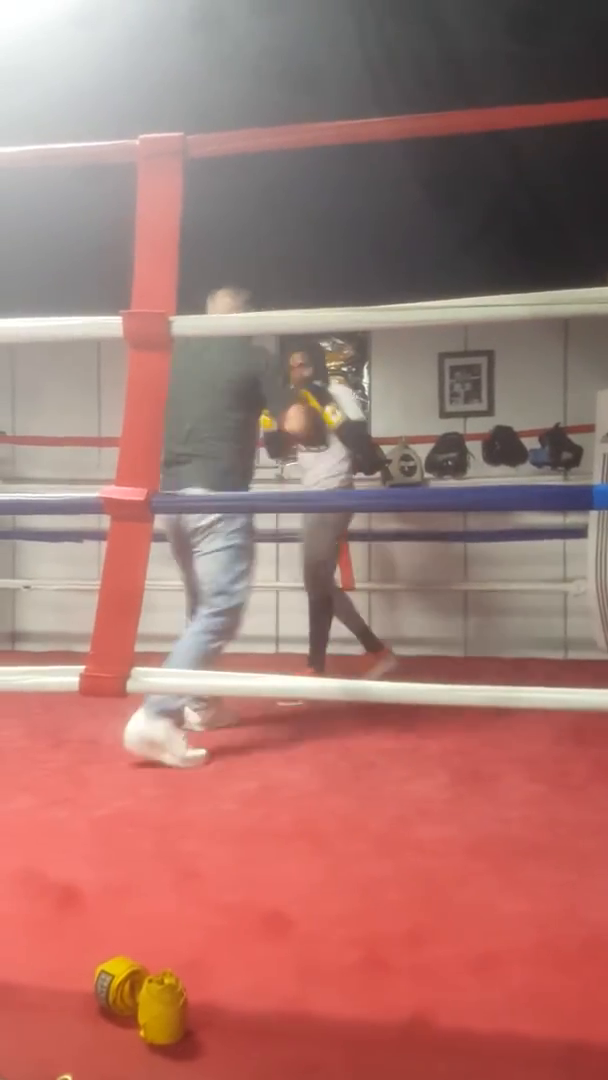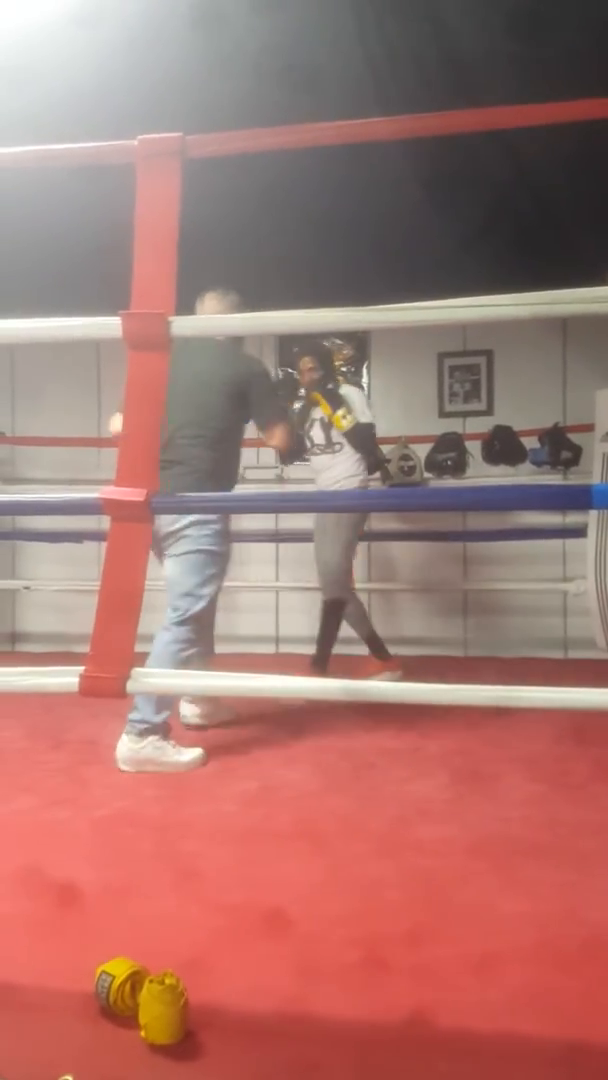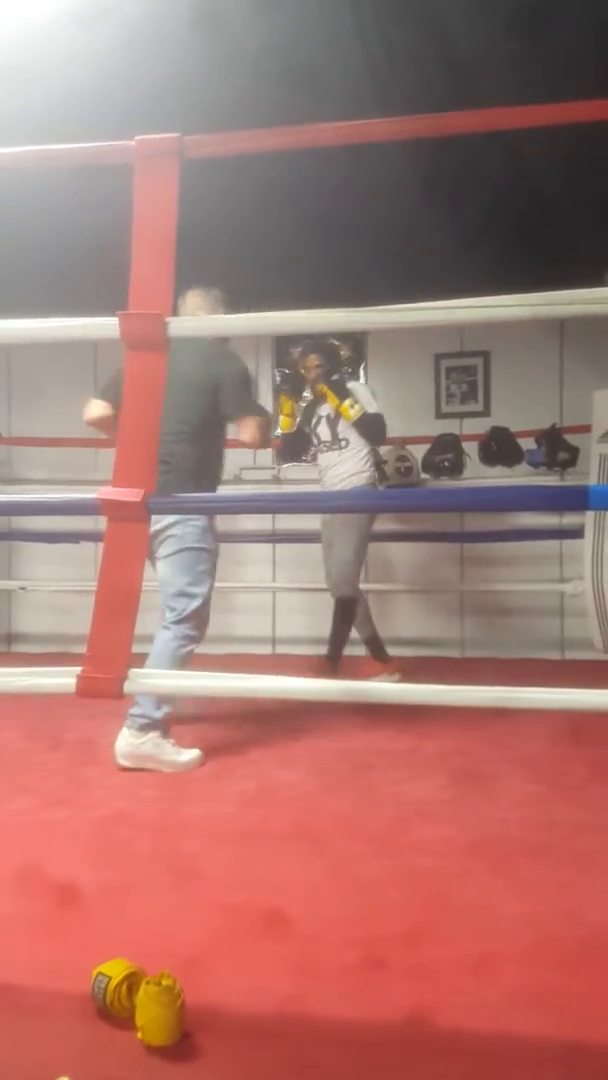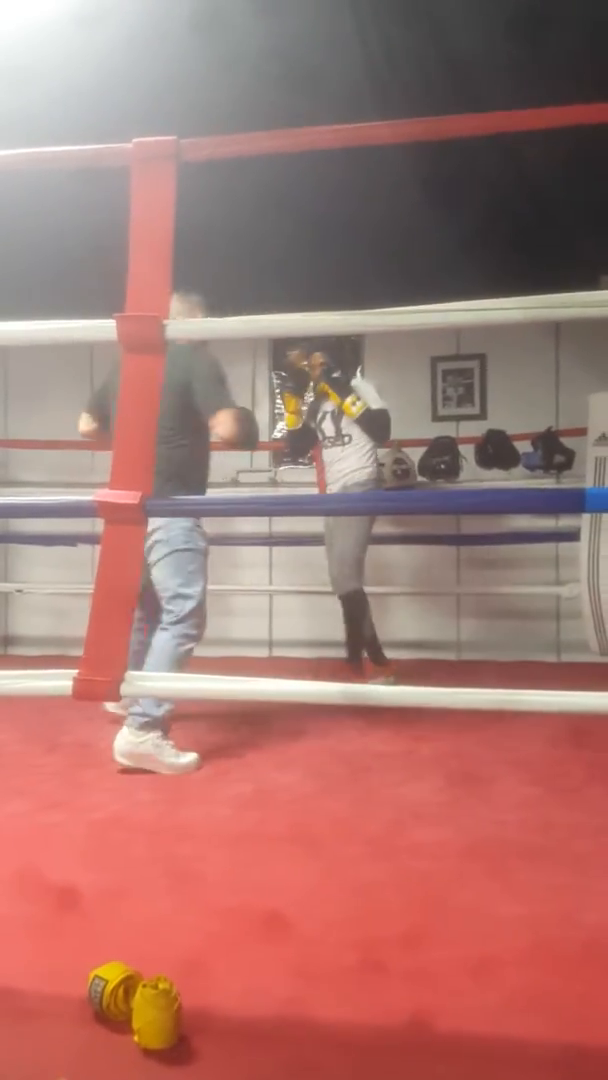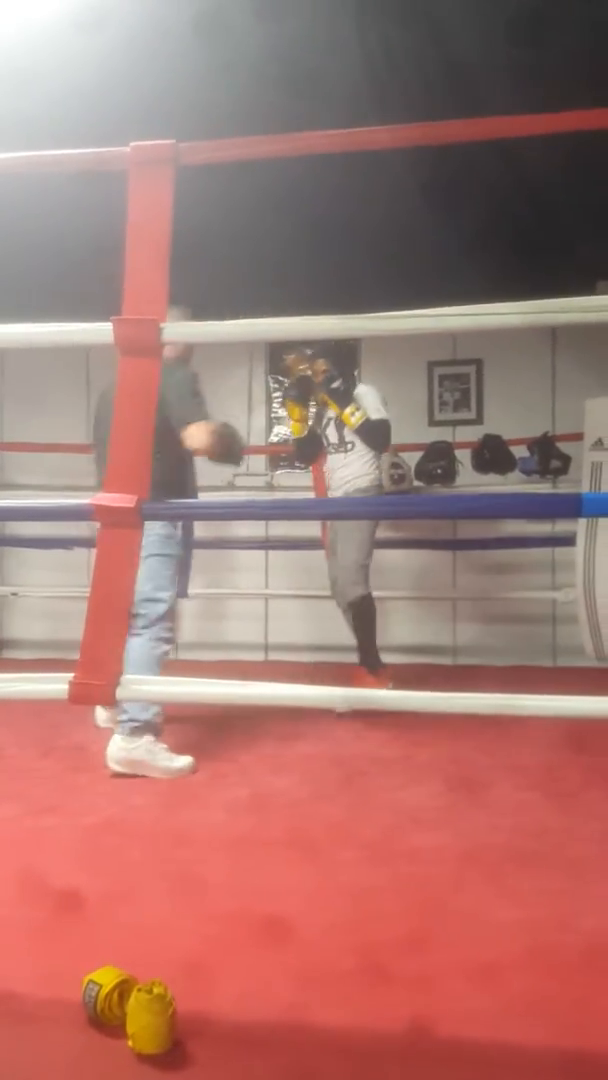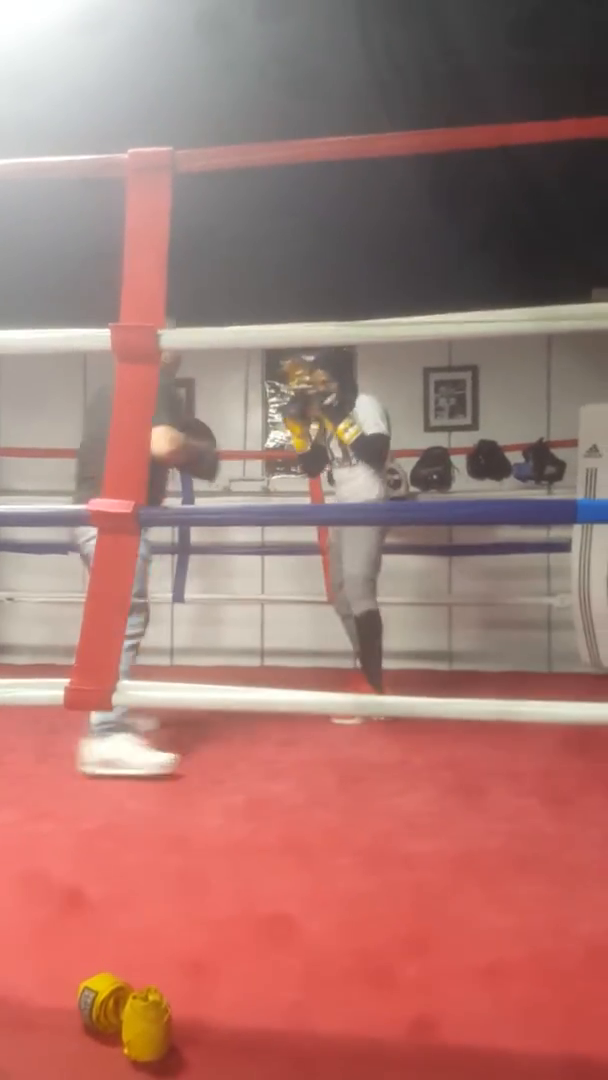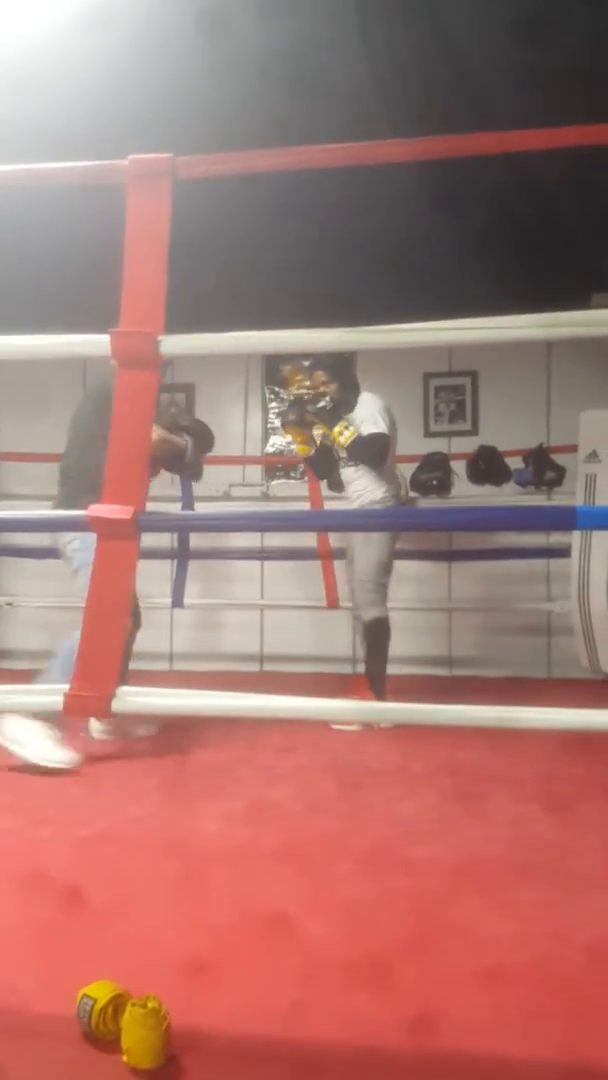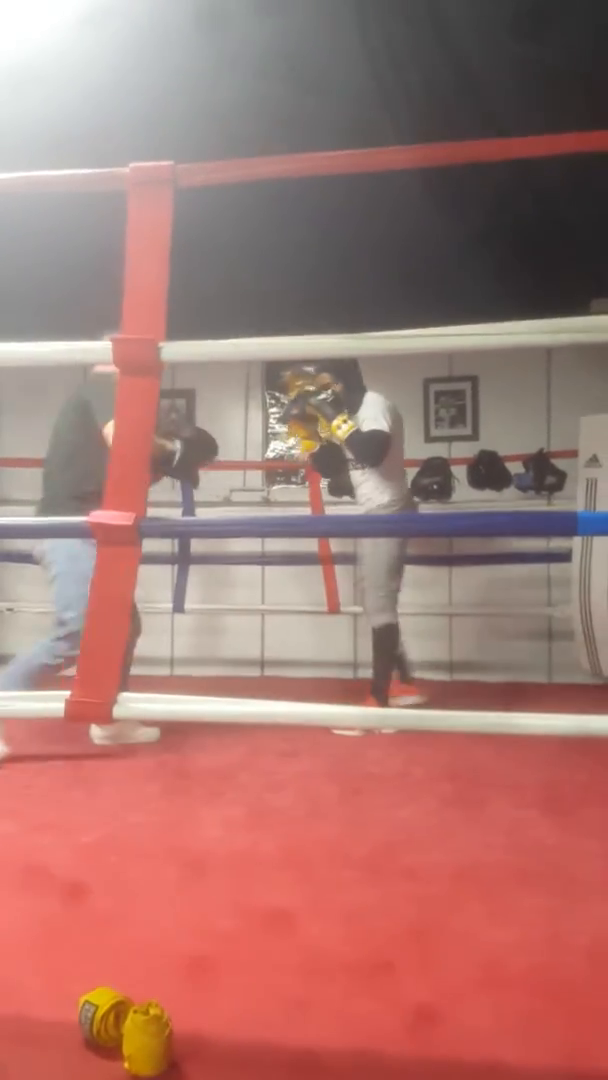
dt=0.1s
person 1, frame 1
left shoulder: (173, 358)
right shoulder: (256, 359)
right elbow: (298, 423)
left hip: (173, 497)
right hip: (217, 498)
left knee: (205, 603)
right knee: (218, 612)
left ankle: (200, 703)
right ankle: (156, 719)
person 1, frame 2
left shoulder: (162, 360)
right shoulder: (246, 366)
left elbow: (120, 427)
right elbow: (280, 439)
right wrist: (270, 417)
right hip: (197, 504)
left knee: (191, 607)
right knee: (186, 618)
left ankle: (195, 699)
right ankle: (142, 735)
person 1, frame 3
right shoulder: (224, 362)
left elbow: (95, 413)
right elbow: (252, 434)
right wrist: (259, 417)
left knee: (176, 605)
right knee: (185, 614)
left ankle: (152, 699)
right ankle: (143, 731)
person 1, frame 4
left shoulder: (126, 367)
right shoulder: (198, 361)
left elbow: (87, 426)
right elbow: (228, 429)
right wrist: (245, 419)
left knee: (150, 608)
right knee: (183, 615)
left ankle: (131, 695)
right ankle: (142, 730)
person 1, frame 5
right shoulder: (174, 374)
left elbow: (107, 443)
right elbow: (199, 438)
right wrist: (227, 440)
right hip: (145, 517)
left knee: (135, 615)
right knee: (154, 622)
left ankle: (115, 704)
right ankle: (133, 737)
person 1, frame 6
left shoulder: (113, 387)
right shoulder: (154, 384)
right elbow: (162, 444)
left wrist: (186, 442)
right wrist: (200, 448)
left knee: (118, 622)
right knee: (124, 625)
left ankle: (110, 716)
right ankle: (109, 739)
person 1, frame 7
left shoulder: (106, 386)
right shoulder: (121, 380)
left wrist: (172, 449)
right wrist: (185, 443)
left knee: (123, 620)
left ankle: (108, 716)
person 1, frame 8
left shoulder: (97, 392)
right shoulder: (104, 387)
left wrist: (165, 461)
right wrist: (175, 450)
right hip: (71, 532)
left knee: (123, 626)
right knee: (71, 634)
left ankle: (108, 720)
person 2, frame 1
left shoulder: (338, 392)
left elbow: (359, 440)
right elbow: (276, 447)
left wrist: (323, 400)
left hip: (334, 494)
left knee: (317, 579)
right knee: (321, 581)
left ankle: (314, 670)
right ankle: (376, 650)
person 2, frame 2
left shoulder: (350, 395)
right shoulder: (306, 409)
left elbow: (366, 444)
right elbow: (288, 454)
left wrist: (333, 404)
left knee: (333, 581)
right knee: (336, 584)
left ankle: (319, 669)
right ankle: (382, 659)
person 2, frame 3
left shoulder: (355, 391)
right shoulder: (312, 407)
left elbow: (377, 434)
right elbow: (289, 452)
left wrist: (340, 395)
right wrist: (288, 403)
left hip: (357, 494)
left knee: (343, 578)
right knee: (341, 581)
left ankle: (330, 666)
right ankle: (382, 661)
person 2, frame 4
left shoulder: (360, 387)
right shoulder: (317, 404)
left elbow: (381, 432)
right elbow: (294, 449)
left wrist: (343, 391)
right wrist: (292, 400)
left hip: (360, 490)
right hip: (335, 495)
left knee: (345, 572)
right knee: (342, 579)
left ankle: (355, 665)
right ankle: (377, 662)
person 2, frame 5
left shoulder: (364, 394)
right shoulder: (323, 407)
left elbow: (380, 440)
right elbow: (305, 455)
left wrist: (343, 404)
right wrist: (296, 408)
left hip: (362, 497)
right hip: (337, 501)
left knee: (352, 578)
right knee: (341, 586)
left ankle: (373, 673)
right ankle: (370, 667)
person 2, frame 6
left shoulder: (366, 405)
right shoulder: (324, 419)
left elbow: (377, 456)
right elbow: (311, 467)
left wrist: (339, 420)
right wrist: (297, 425)
left knee: (358, 589)
right knee: (340, 593)
left ankle: (373, 687)
right ankle: (370, 676)
person 2, frame 7
left shoulder: (369, 405)
right shoulder: (340, 415)
left elbow: (372, 455)
right elbow: (323, 469)
left wrist: (332, 420)
right wrist: (301, 431)
left hip: (379, 509)
right hip: (361, 512)
left knee: (368, 595)
right knee: (361, 596)
left ankle: (376, 698)
right ankle: (374, 683)
person 2, frame 8
left shoulder: (374, 404)
right shoulder: (348, 413)
left elbow: (372, 452)
right elbow: (329, 469)
left wrist: (333, 416)
right wrist: (305, 426)
left hip: (388, 514)
right hip: (371, 516)
left knee: (379, 601)
right knee: (376, 601)
left ankle: (379, 703)
right ankle: (404, 683)
